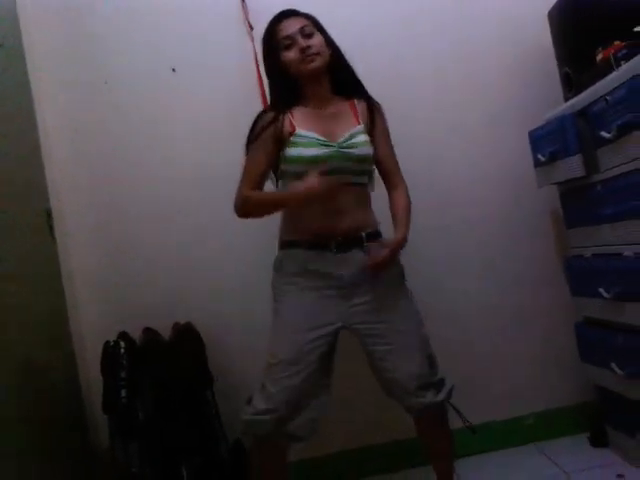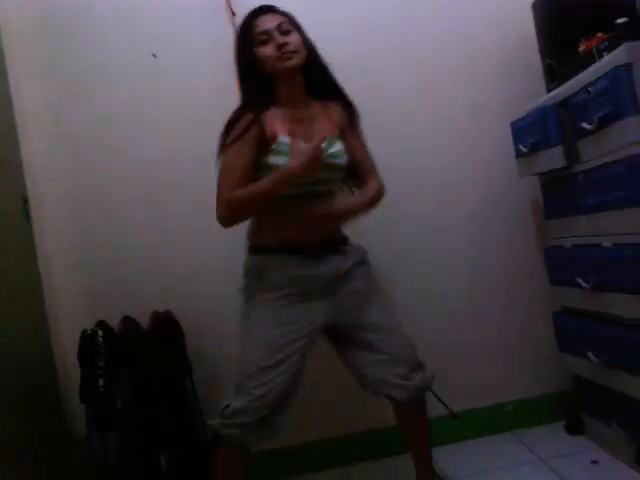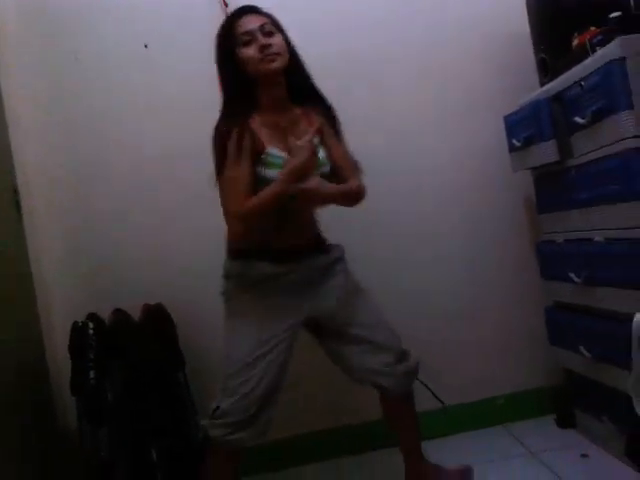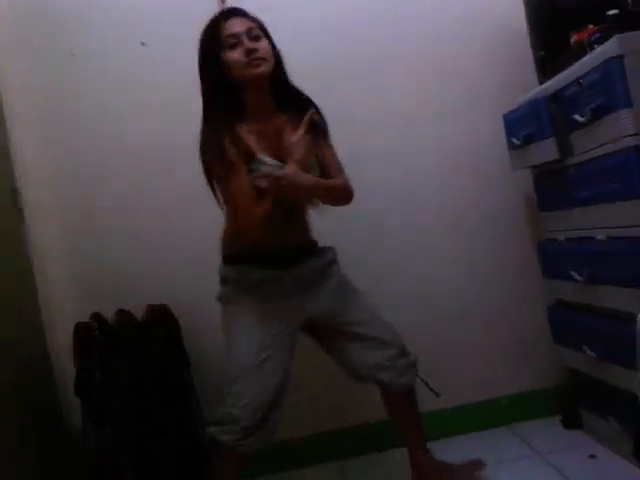
dt=0.1s
person 1, frame 1
left shoulder: (365, 110)
right shoulder: (276, 122)
left elbow: (395, 182)
right elbow: (243, 202)
left wrist: (401, 233)
right wrist: (296, 193)
left hip: (370, 260)
right hip: (303, 269)
left knee: (419, 379)
right knee: (278, 399)
person 1, frame 2
left shoulder: (336, 110)
right shoulder: (249, 124)
left elbow: (373, 181)
right elbow: (226, 210)
left wrist: (356, 203)
right wrist: (290, 170)
left hip: (341, 264)
right hip: (277, 275)
left knee: (403, 374)
right knee: (253, 403)
person 1, frame 3
left shoulder: (316, 113)
right shoulder: (236, 129)
left elbow: (357, 187)
right elbow: (241, 219)
left wrist: (323, 192)
right wrist: (295, 171)
left hip: (321, 266)
right hip: (260, 279)
left knee: (391, 363)
right knee: (241, 404)
person 1, frame 4
left shoulder: (301, 115)
right shoulder: (224, 136)
left elbow: (344, 192)
right elbow: (253, 226)
left wrist: (302, 182)
right wrist: (293, 171)
left hip: (314, 267)
right hip: (255, 284)
left knee: (392, 358)
right knee: (247, 408)
